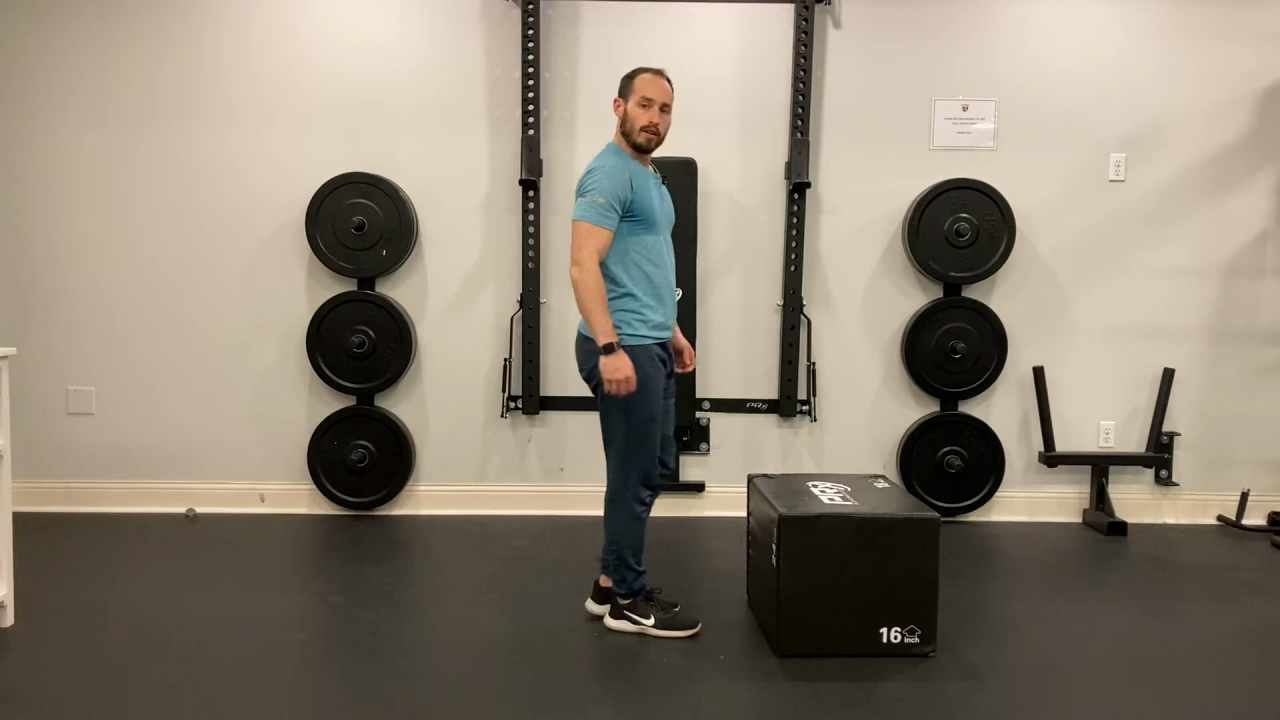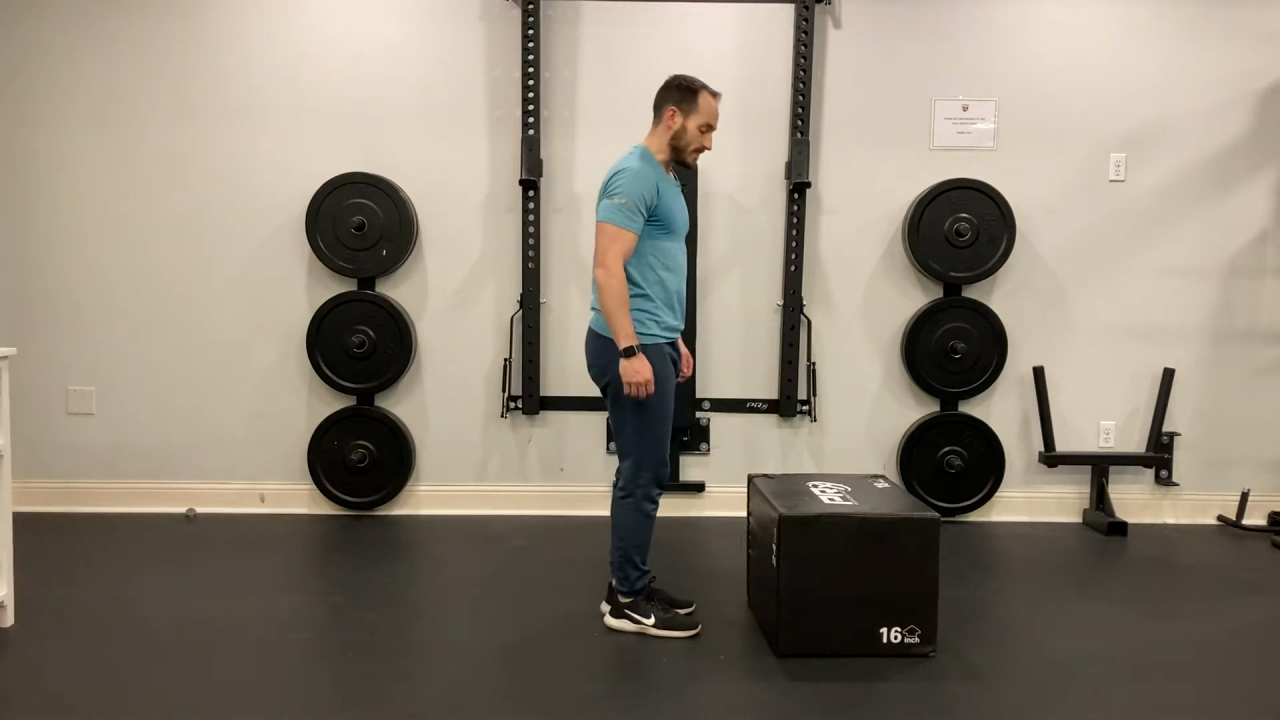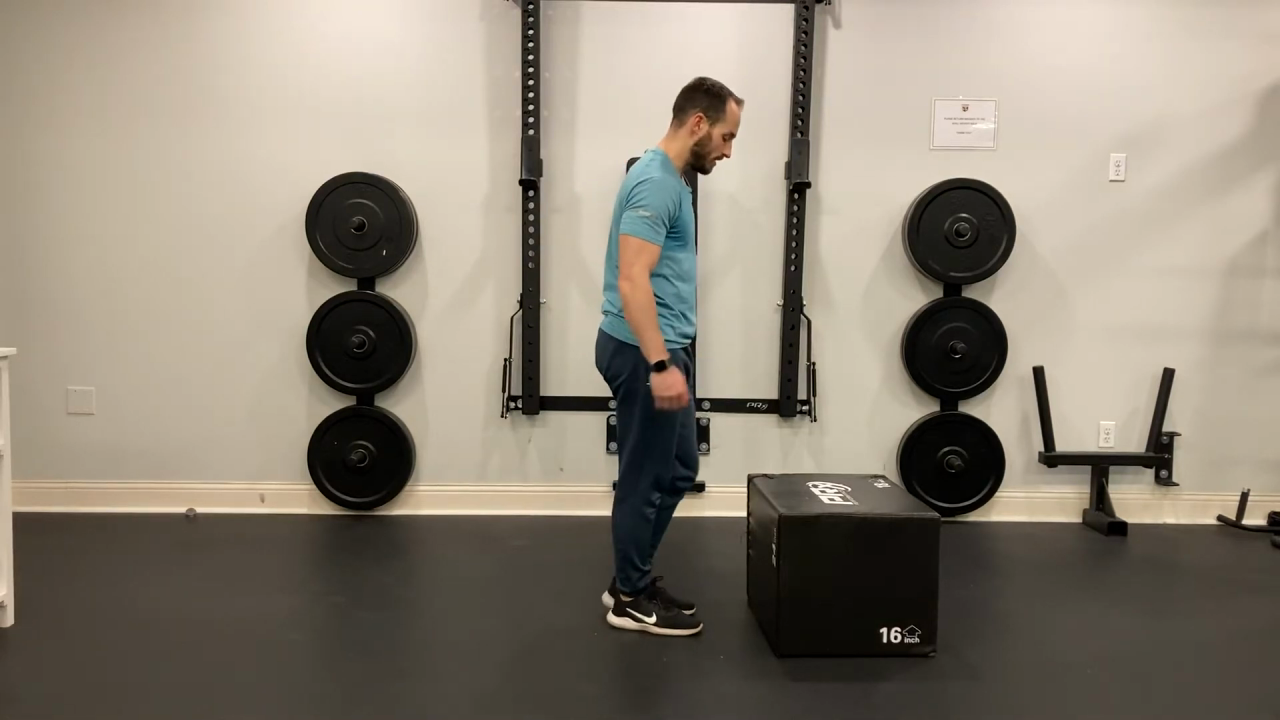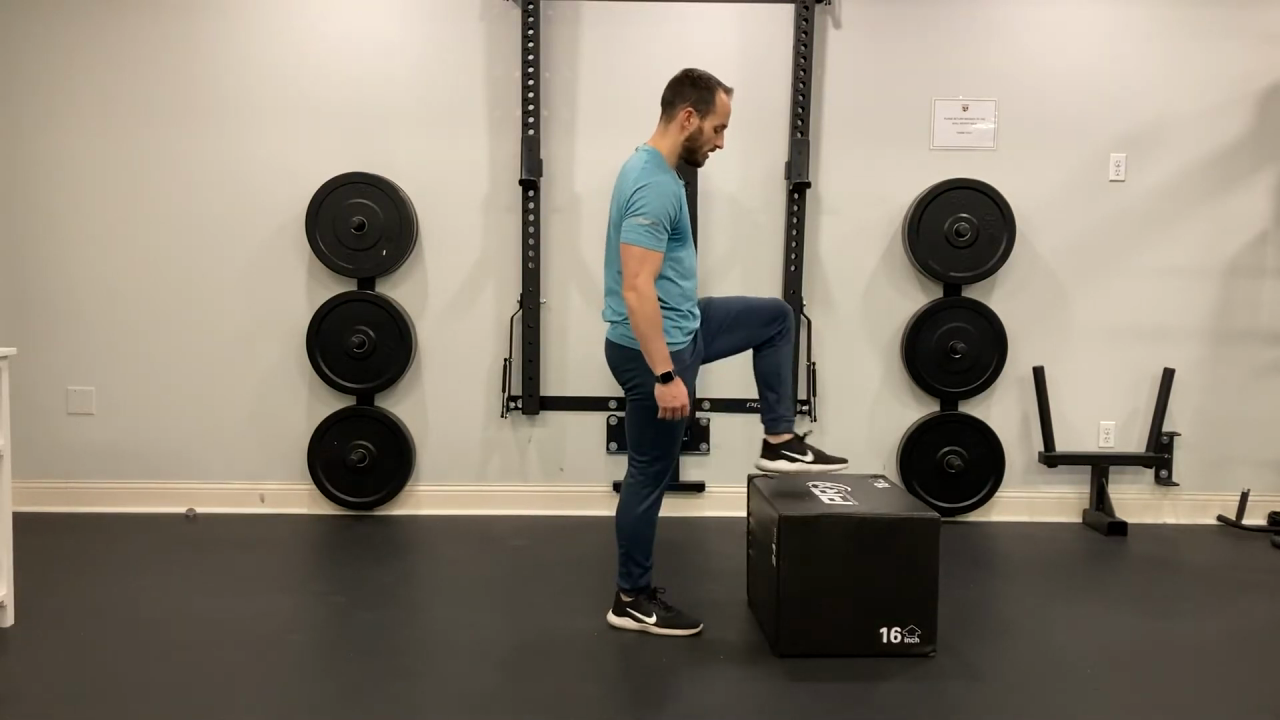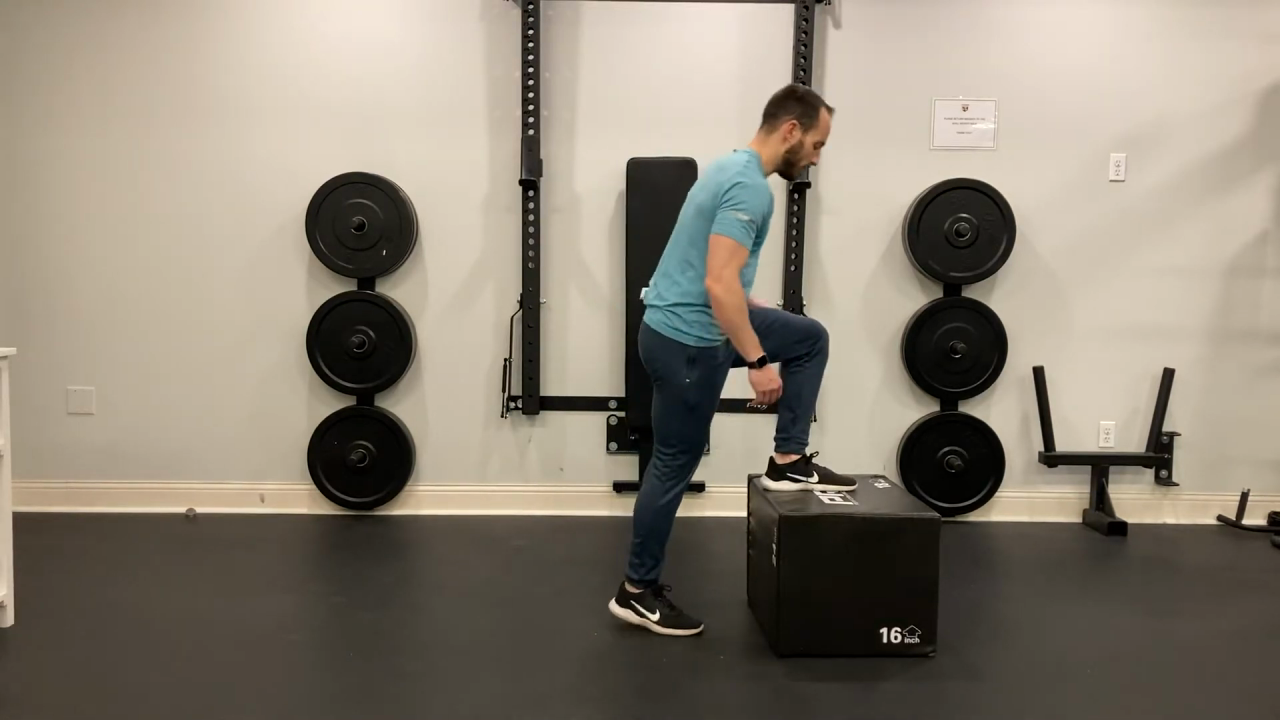
dt=1s
person 1, frame 1
left shoulder: (648, 177)
right shoulder: (609, 173)
right elbow: (585, 266)
left wrist: (672, 332)
right wrist: (609, 347)
left hip: (649, 346)
right hip: (626, 350)
left knee: (654, 467)
right knee: (635, 474)
left ankle: (612, 582)
right ankle: (627, 600)
person 1, frame 2
left shoulder: (664, 179)
right shoulder: (635, 176)
right elbow: (608, 269)
left wrist: (672, 340)
right wrist: (630, 350)
left hip: (652, 344)
right hip: (633, 347)
left knee: (643, 471)
right knee: (644, 473)
left ankle: (628, 585)
right ankle: (629, 599)
person 1, frame 3
left shoulder: (665, 178)
right shoulder: (656, 183)
right elbow: (632, 282)
right wrist: (661, 364)
left hip: (653, 351)
right hip: (643, 354)
left knee: (677, 471)
right knee: (646, 478)
left ankle: (630, 580)
right ankle: (632, 599)
person 1, frame 4
left shoulder: (650, 168)
right shoulder: (653, 185)
right elbow: (636, 291)
right wrist: (666, 375)
left hip: (678, 326)
right hip: (653, 347)
left knee: (776, 317)
right knee: (649, 474)
left ankle: (778, 441)
right ankle: (632, 600)
person 1, frame 5
left shoulder: (733, 168)
right shoulder: (751, 187)
right elbow: (720, 282)
left wrist: (751, 306)
right wrist: (759, 361)
left hip: (691, 324)
right hip: (686, 340)
left knee: (810, 338)
right knee: (673, 466)
left ankle: (789, 461)
right ankle: (637, 590)
